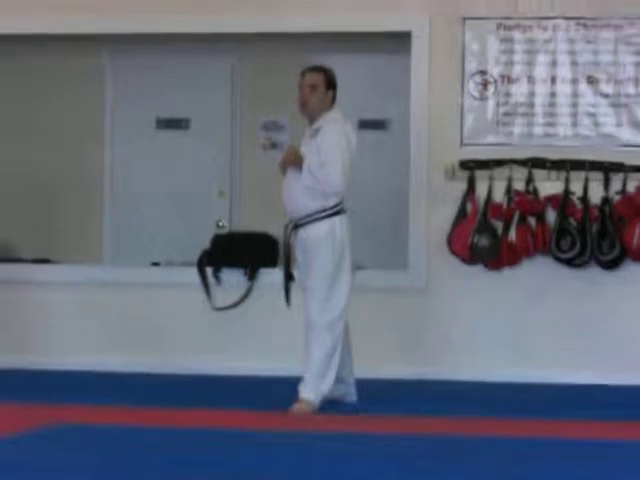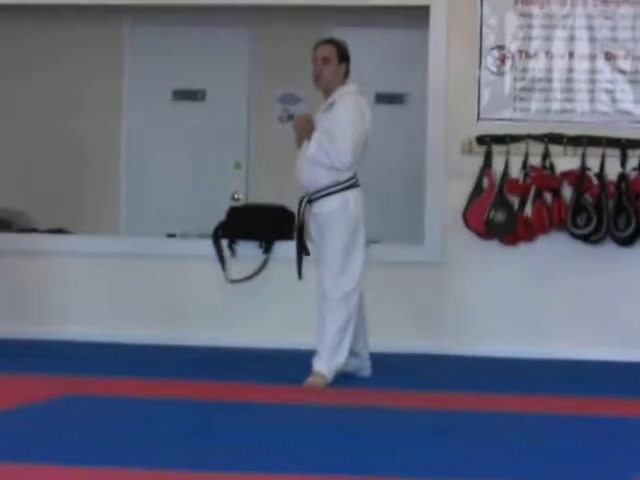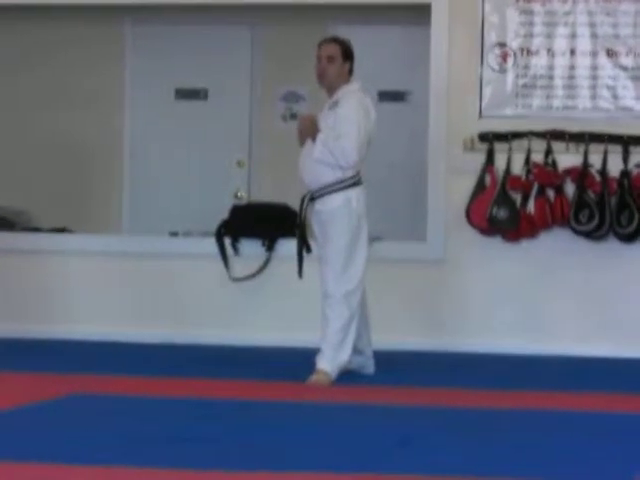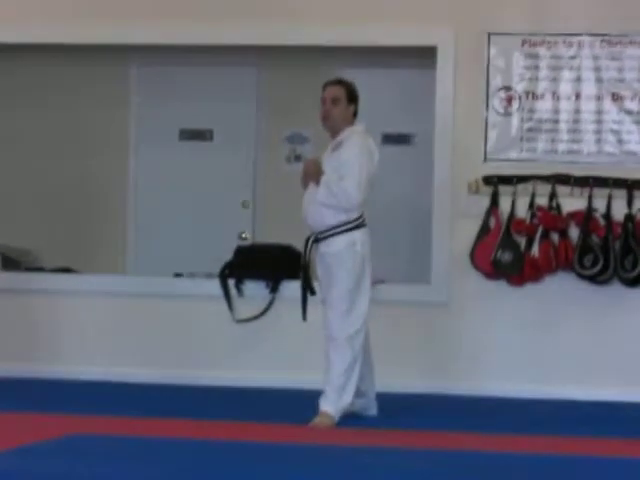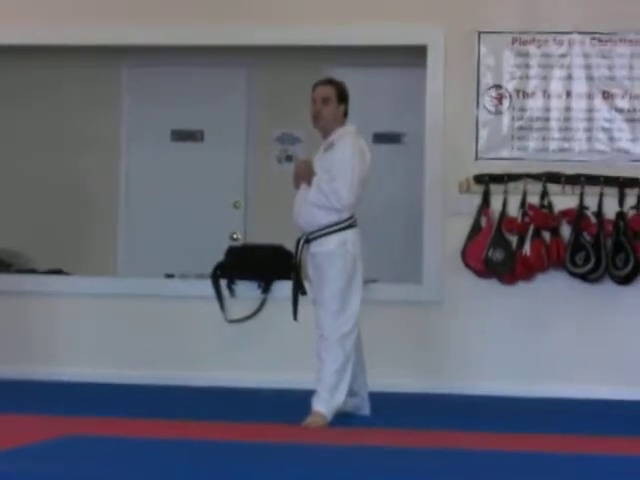
dt=0.7s
person 1, frame 1
left shoulder: (334, 130)
right shoulder: (315, 131)
left elbow: (335, 182)
left wrist: (301, 165)
right wrist: (292, 167)
left hip: (325, 230)
right hip: (310, 230)
left knee: (322, 311)
right knee: (329, 310)
left ankle: (312, 392)
right ankle: (341, 386)
person 1, frame 2
left shoulder: (350, 103)
right shoulder: (331, 105)
left elbow: (343, 155)
left wrist: (311, 134)
right wrist: (306, 137)
left hip: (339, 204)
right hip: (324, 204)
left knee: (337, 286)
right knee: (345, 284)
left ankle: (325, 366)
right ankle: (356, 359)
person 1, frame 3
left shoulder: (354, 102)
right shoulder: (333, 105)
left elbow: (349, 155)
left wrist: (315, 135)
right wrist: (308, 137)
left hip: (341, 201)
right hip: (326, 202)
left knee: (339, 284)
right knee: (348, 282)
left ankle: (329, 363)
right ankle: (359, 357)
person 1, frame 4
left shoulder: (357, 144)
right shoulder: (337, 146)
left elbow: (351, 196)
left wrist: (319, 177)
right wrist: (311, 180)
left hip: (345, 243)
right hip: (330, 244)
left knee: (342, 326)
right knee: (350, 324)
left ankle: (332, 406)
right ankle: (362, 399)
person 1, frame 5
left shoulder: (348, 145)
right shoulder: (329, 147)
left elbow: (343, 197)
left wrist: (310, 178)
right wrist: (304, 180)
left hip: (336, 244)
right hip: (322, 244)
left knee: (334, 326)
right knee: (343, 324)
left ankle: (325, 406)
right ankle: (354, 399)
